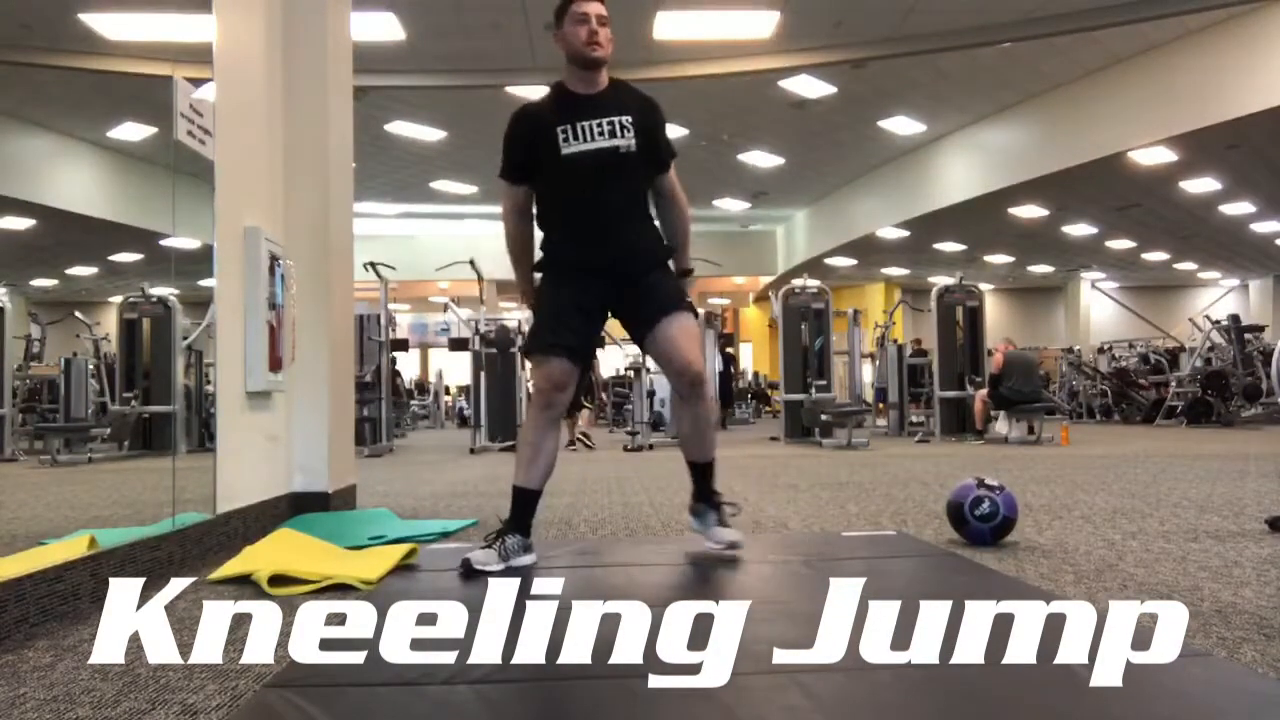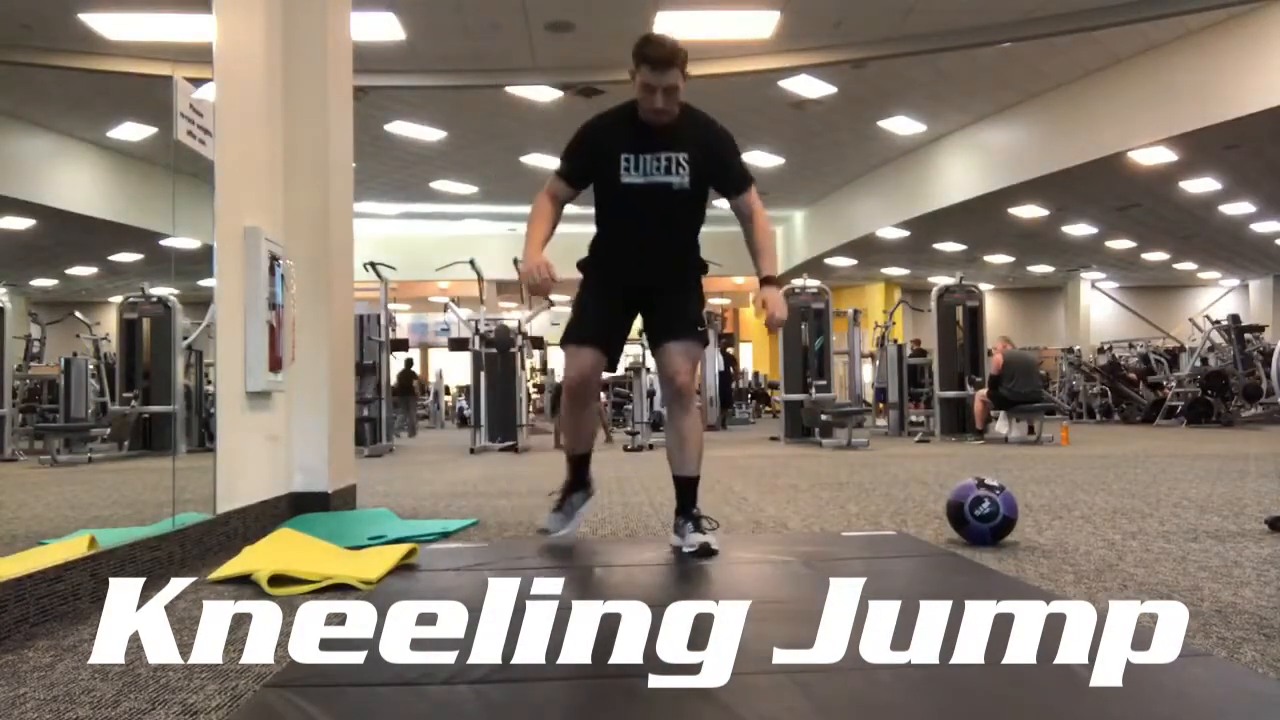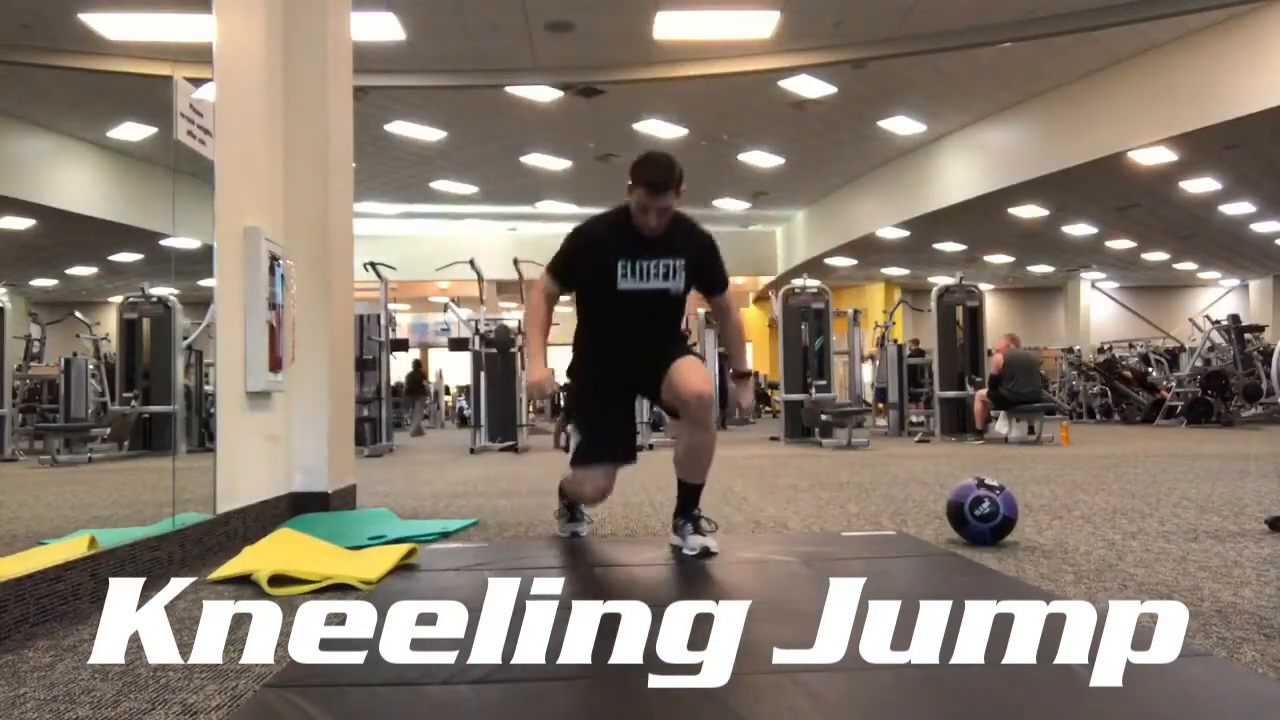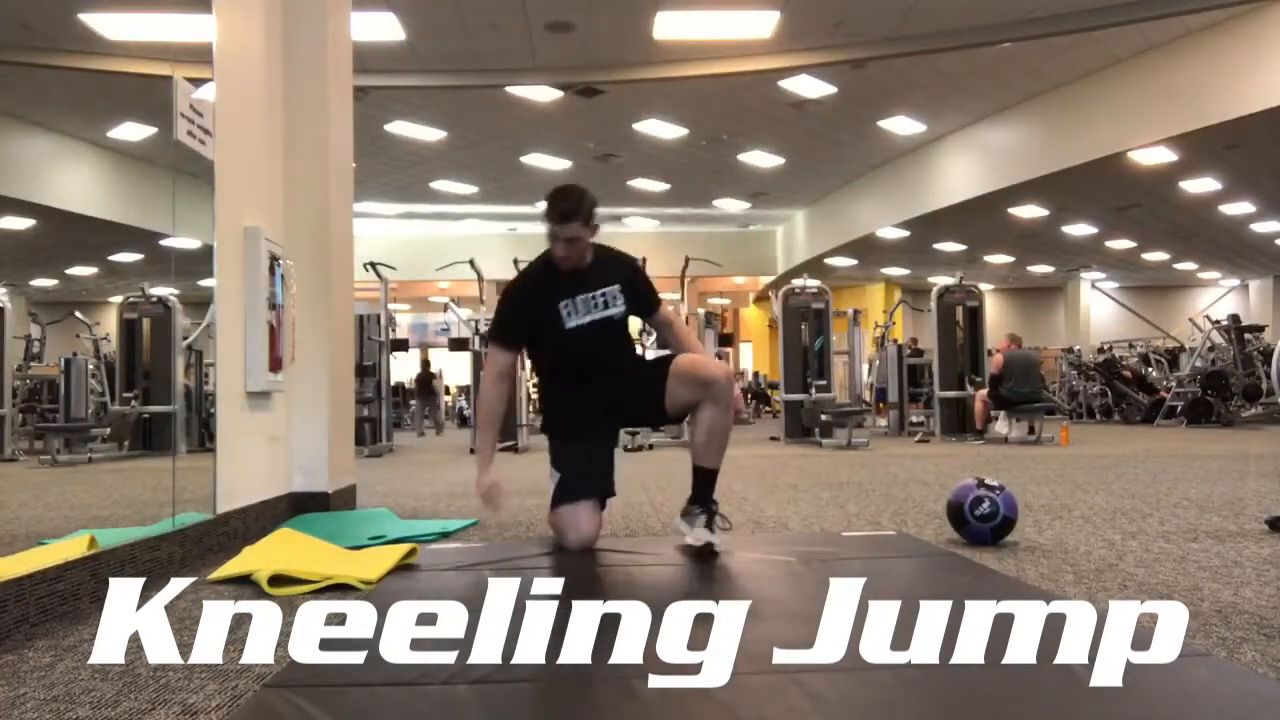
dt=0.5s
person 1, frame 1
left shoulder: (641, 110)
right shoulder: (532, 120)
left elbow: (669, 194)
right elbow: (517, 209)
left wrist: (683, 271)
right wrist: (528, 286)
left hip: (644, 266)
right hip: (571, 273)
left knee: (692, 371)
right knee: (549, 396)
left ankle: (705, 500)
right ankle: (516, 533)
person 1, frame 2
left shoulder: (709, 138)
right shoulder: (600, 134)
left elbow: (750, 210)
right elbow: (551, 197)
left wrist: (768, 282)
right wrist: (534, 251)
left hip: (676, 278)
right hip: (610, 275)
left knee: (680, 384)
right knee: (579, 377)
left ankle: (687, 516)
right ankle: (577, 484)
person 1, frame 3
left shoulder: (695, 242)
right shoulder: (593, 238)
left elbow: (723, 308)
right elbow: (543, 293)
left wrist: (741, 377)
right wrist: (537, 362)
left hip: (663, 350)
right hip: (601, 362)
left knee: (699, 393)
right knee: (593, 488)
left ankle: (686, 517)
right ankle: (569, 498)
person 1, frame 4
left shoulder: (621, 267)
right shoulder: (525, 292)
left elbow: (664, 323)
right elbow: (497, 374)
left wrist: (713, 381)
right wrist: (484, 466)
left hip: (629, 382)
right hip: (575, 410)
left knee: (716, 378)
right knee: (579, 536)
left ankle: (699, 509)
right ankle: (567, 491)
